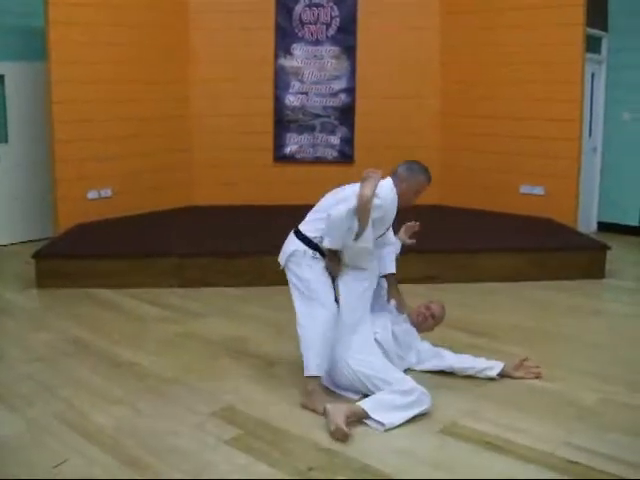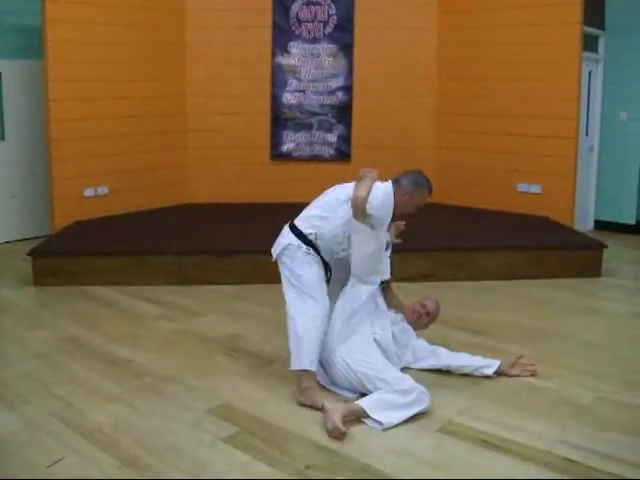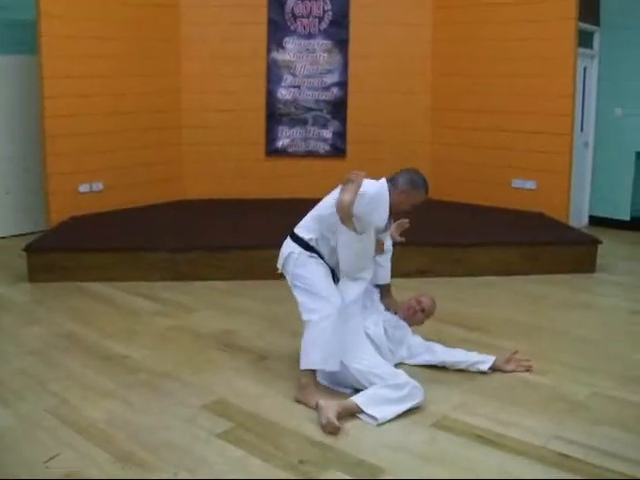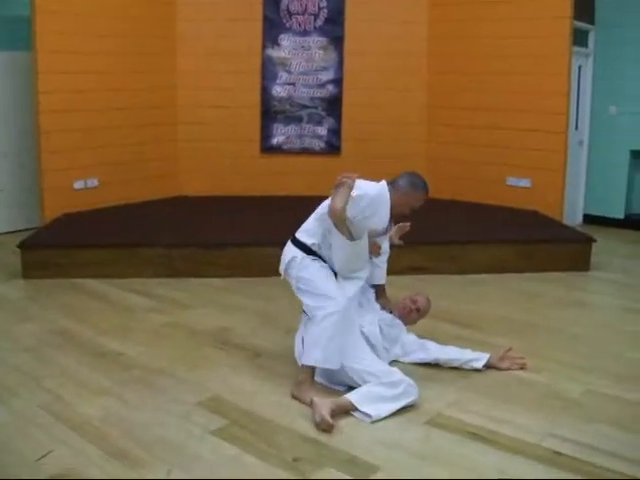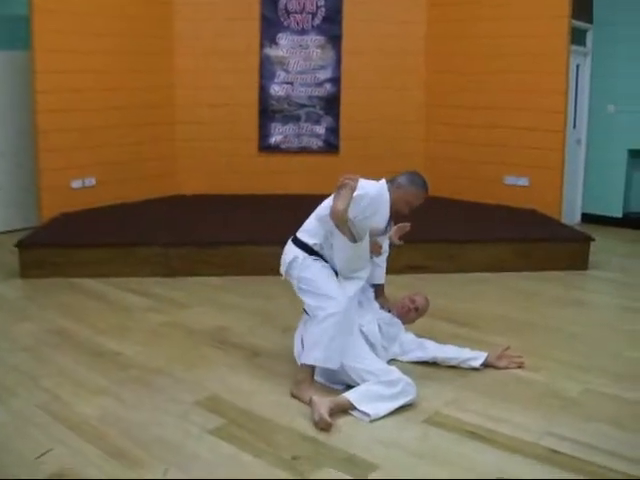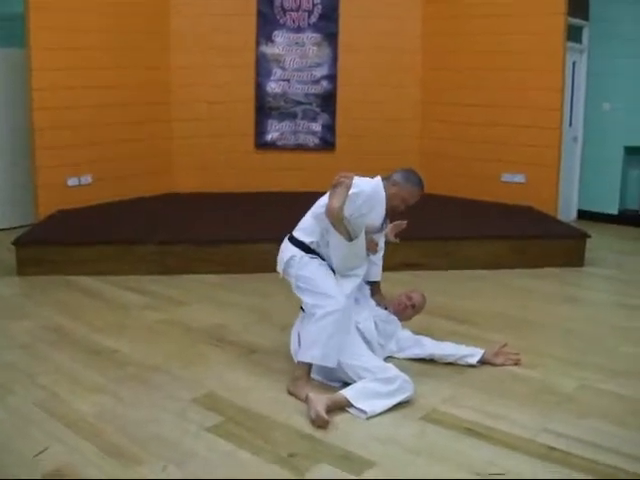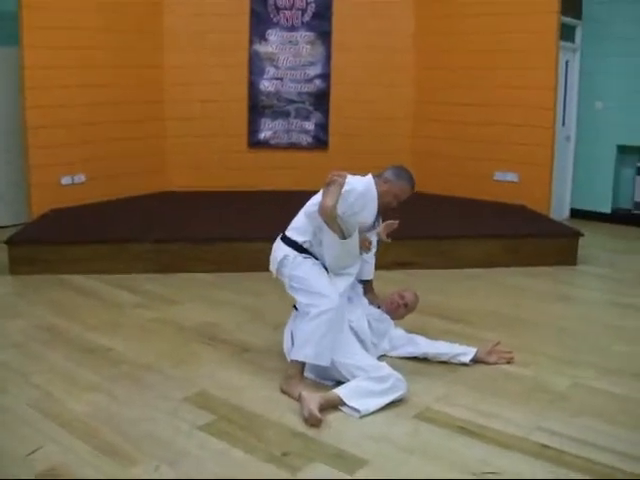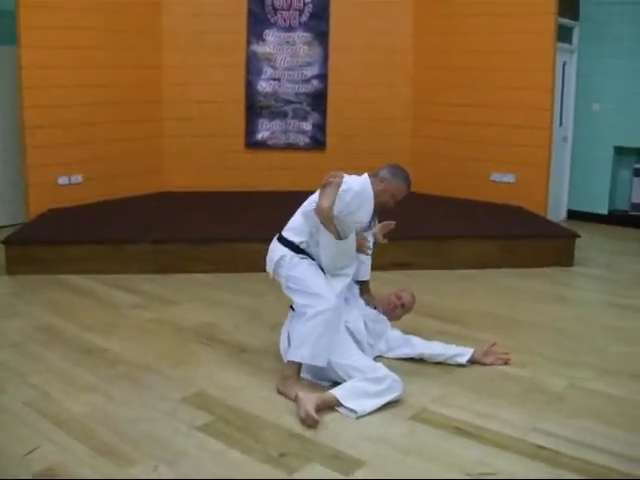
dt=0.2s
person 1, frame 1
left shoulder: (386, 198)
right shoulder: (383, 196)
right elbow: (339, 219)
right wrist: (334, 259)
left hip: (322, 253)
right hip: (307, 252)
right knee: (321, 311)
right ankle: (312, 389)
person 1, frame 2
left shoulder: (384, 201)
right shoulder: (377, 199)
right elbow: (333, 233)
left hip: (318, 250)
right hip: (300, 248)
left knee: (337, 302)
right knee: (312, 307)
right ankle: (306, 386)
person 1, frame 3
left shoulder: (383, 208)
right shoulder: (369, 193)
left elbow: (381, 252)
right elbow: (326, 218)
left wrist: (386, 295)
right wrist: (359, 239)
left hip: (326, 257)
right hip: (304, 254)
right knee: (328, 307)
right ankle: (306, 385)
person 1, frame 4
left shoulder: (384, 212)
right shoulder: (369, 195)
right elbow: (328, 216)
right wrist: (359, 240)
left hip: (327, 260)
right hip: (305, 258)
right knee: (334, 306)
right ankle: (303, 383)
person 1, frame 5
left shoulder: (384, 211)
right shoulder: (370, 193)
right elbow: (328, 216)
right wrist: (361, 239)
left hip: (328, 259)
right hip: (306, 257)
right knee: (335, 306)
right ankle: (303, 382)
person 1, frame 6
left shoulder: (380, 209)
right shoulder: (365, 190)
left elbow: (373, 252)
right elbow: (325, 214)
left wrist: (376, 292)
right wrist: (358, 237)
left hip: (325, 258)
right hip: (302, 255)
right knee: (333, 304)
right ankle: (300, 379)
person 1, frame 7
left shoulder: (372, 209)
right shoulder: (357, 188)
right elbow: (318, 212)
left wrist: (369, 291)
right wrist: (351, 235)
left hip: (317, 257)
right hip: (295, 254)
right knee: (327, 303)
right ankle: (293, 377)
person 1, frame 8
left shoulder: (369, 210)
right shoulder: (353, 187)
left elbow: (360, 251)
right elbow: (313, 211)
right wrist: (347, 236)
left hip: (315, 258)
right hip: (292, 255)
right knee: (324, 304)
right ankle: (289, 378)
person 2, frame 1
left shoulder: (416, 348)
right shoulder: (384, 306)
left elbow: (452, 360)
left wrist: (502, 369)
right wrist: (398, 240)
right hip: (348, 350)
left knee: (419, 398)
left ankle: (346, 412)
person 2, frame 2
left shoulder: (411, 343)
right shoulder: (376, 303)
left elbow: (447, 357)
right elbow: (366, 272)
left wrist: (500, 367)
left knee: (419, 398)
left ankle: (343, 411)
person 2, frame 3
left shoulder: (406, 340)
right shoulder: (372, 300)
left elbow: (441, 353)
left wrist: (494, 362)
left knee: (412, 392)
left ankle: (339, 408)
person 2, frame 4
left shoulder: (400, 338)
right shoulder: (367, 298)
left elbow: (435, 351)
left wrist: (488, 360)
left knee: (406, 390)
left ankle: (332, 405)
person 2, frame 5
left shoulder: (400, 336)
right shoulder: (364, 296)
left elbow: (434, 350)
left wrist: (486, 358)
left knee: (404, 389)
left ankle: (330, 403)
person 2, frame 6
left shoulder: (396, 334)
right shoulder: (363, 295)
left elbow: (431, 347)
left wrist: (483, 355)
left knee: (401, 385)
left ankle: (328, 401)
person 2, frame 7
left shoulder: (389, 332)
right shoulder: (355, 293)
left elbow: (424, 345)
left wrist: (476, 354)
left knee: (395, 384)
left ankle: (321, 399)
person 2, frame 8
left shoulder: (385, 334)
right shoulder: (352, 294)
left elbow: (421, 346)
left wrist: (472, 354)
left knee: (391, 384)
left ankle: (316, 399)
